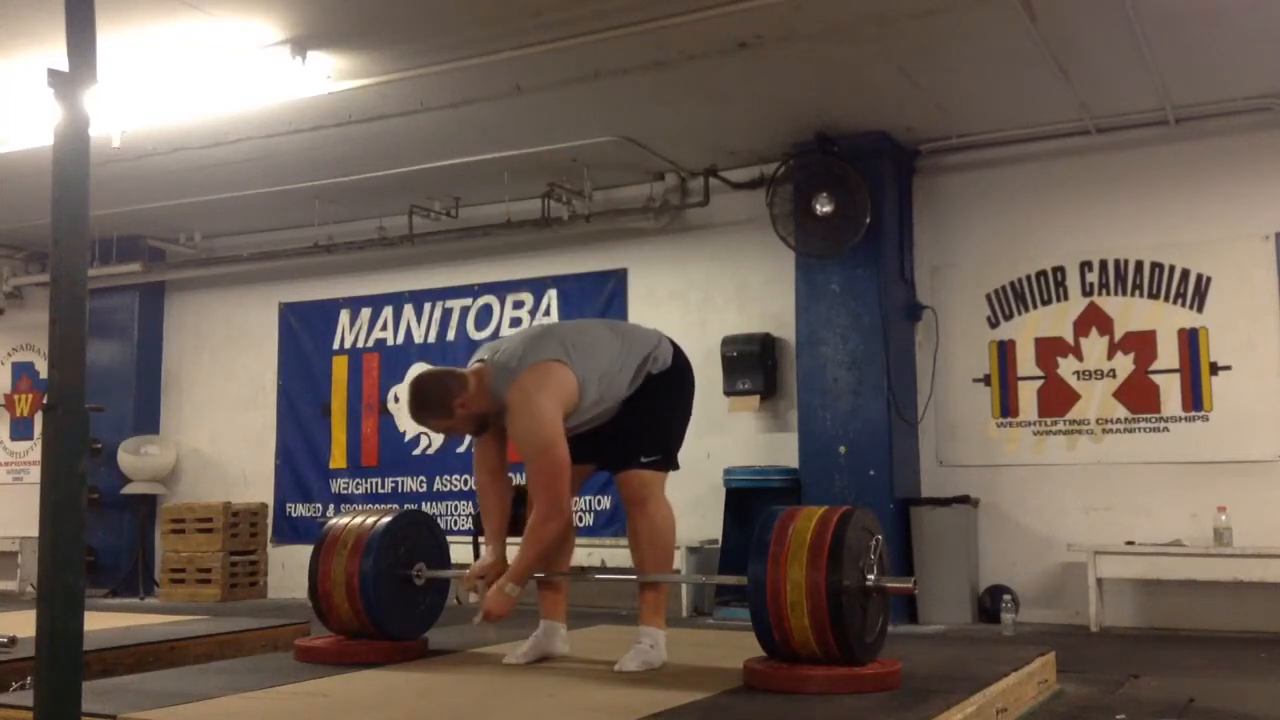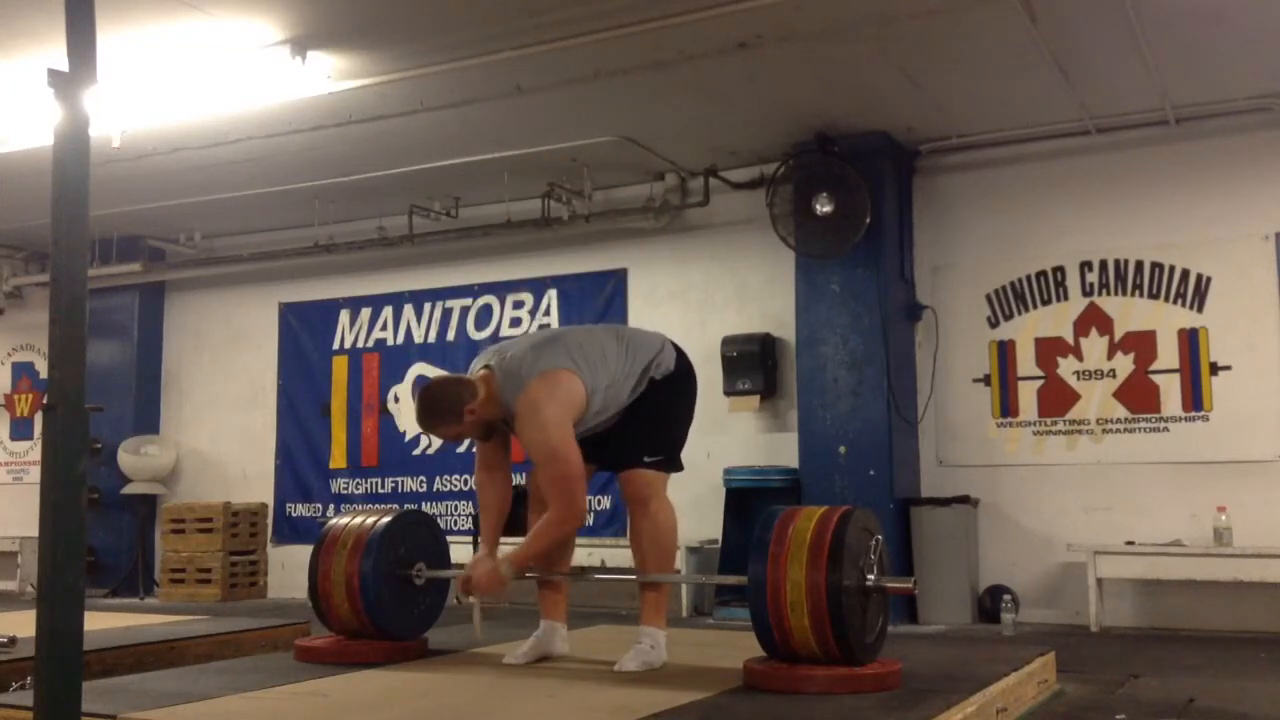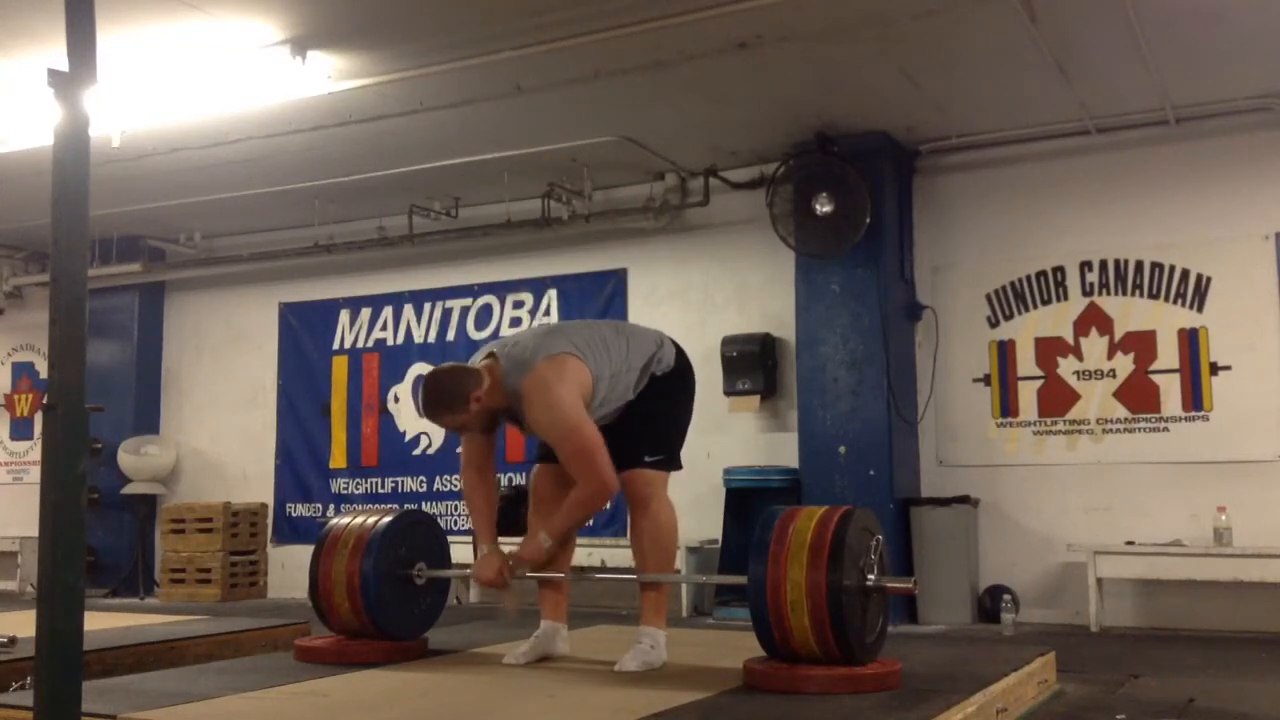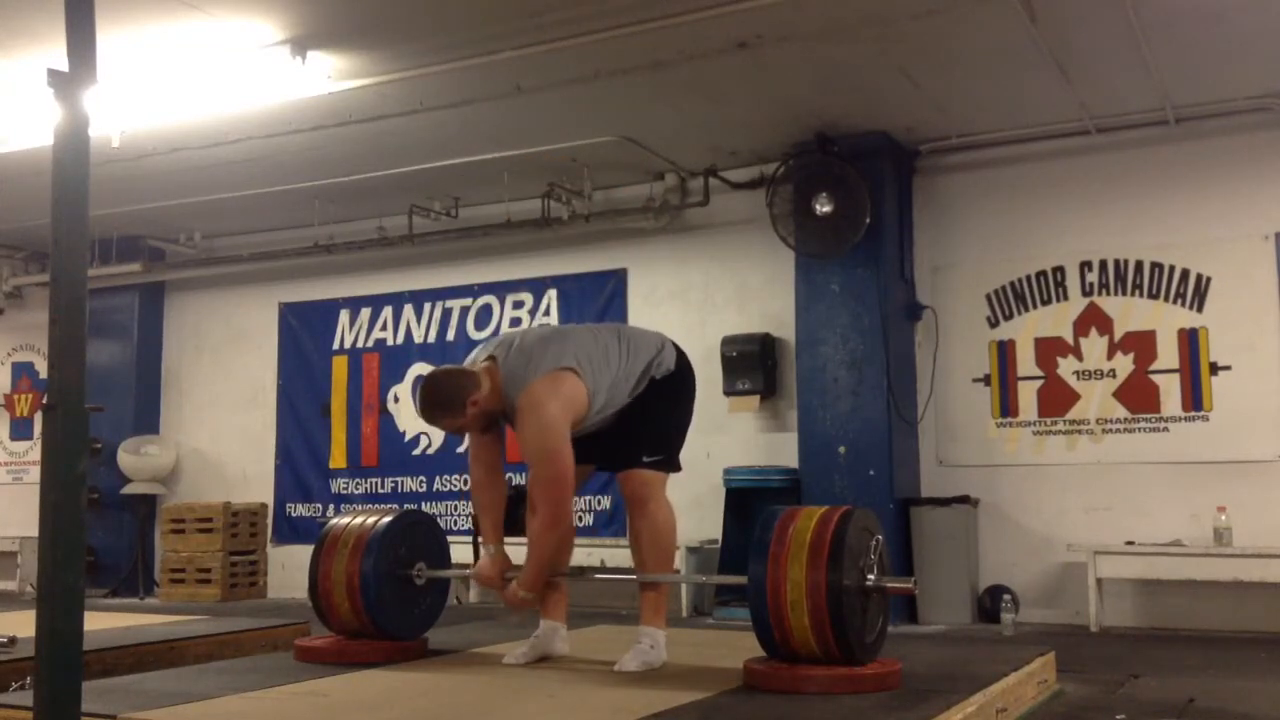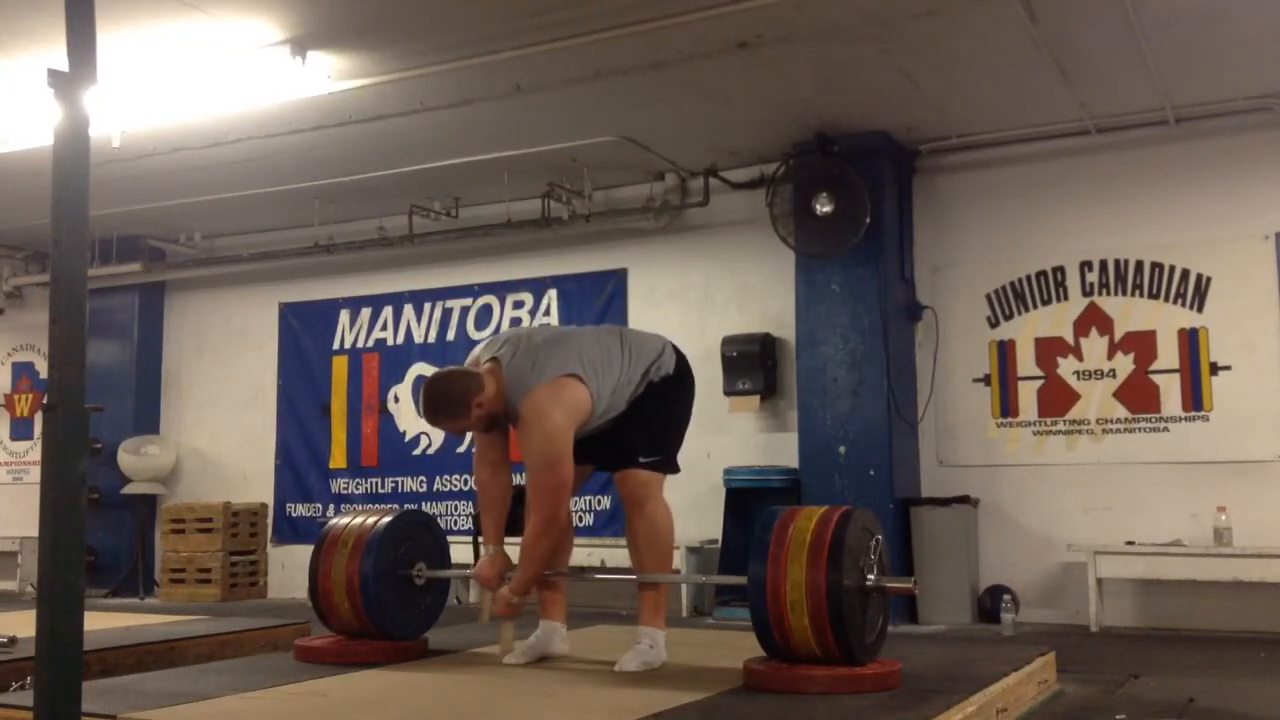
dt=0.5s
person 1, frame 1
left shoulder: (528, 400)
right shoulder: (477, 378)
left elbow: (550, 511)
right elbow: (490, 473)
left wrist: (509, 586)
right wrist: (494, 550)
left hip: (656, 375)
right hip: (601, 390)
left knee: (639, 488)
right knee: (546, 490)
left ankle: (652, 635)
right ankle: (552, 630)
person 1, frame 2
left shoulder: (537, 409)
right shoulder: (479, 384)
left elbow: (570, 511)
right elbow: (491, 472)
left wrist: (505, 567)
right wrist: (486, 551)
left hip: (659, 377)
right hip: (606, 388)
left knee: (641, 488)
right knee: (544, 490)
left ankle: (652, 635)
right ankle: (552, 630)
person 1, frame 3
left shoulder: (545, 394)
right shoulder: (475, 380)
left elbow: (602, 482)
right elbow: (476, 470)
left wrist: (545, 540)
right wrist: (486, 549)
left hip: (656, 376)
right hip: (605, 391)
left knee: (642, 488)
right knee: (544, 487)
left ankle: (652, 635)
right ankle: (552, 630)
person 1, frame 4
left shoulder: (540, 408)
right shoulder: (474, 377)
left elbow: (557, 513)
right elbow: (484, 468)
left wrist: (524, 587)
right wrist: (492, 549)
left hip: (657, 378)
right hip: (605, 388)
left knee: (640, 487)
right knee: (540, 489)
left ankle: (653, 635)
right ankle: (552, 630)
person 1, frame 5
left shoulder: (543, 412)
right shoulder: (477, 373)
left elbow: (547, 518)
right elbow: (491, 466)
left wrist: (515, 593)
right wrist: (492, 549)
left hip: (657, 378)
right hip: (603, 383)
left knee: (637, 488)
right knee: (543, 491)
left ankle: (652, 635)
right ankle: (552, 630)
